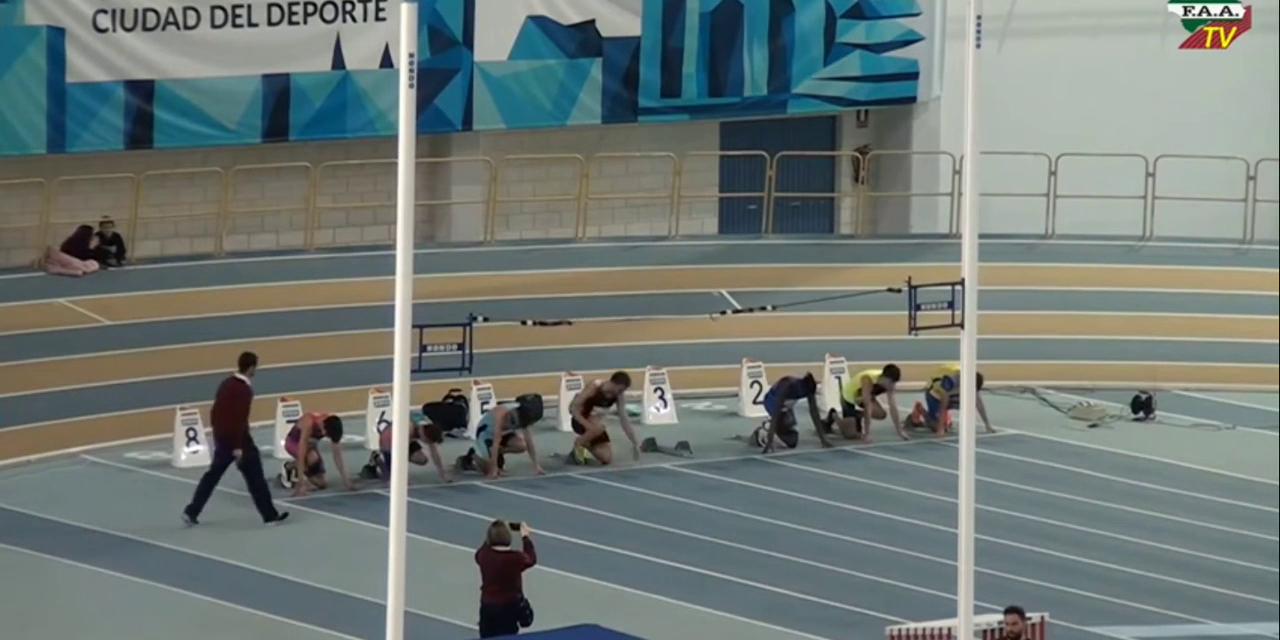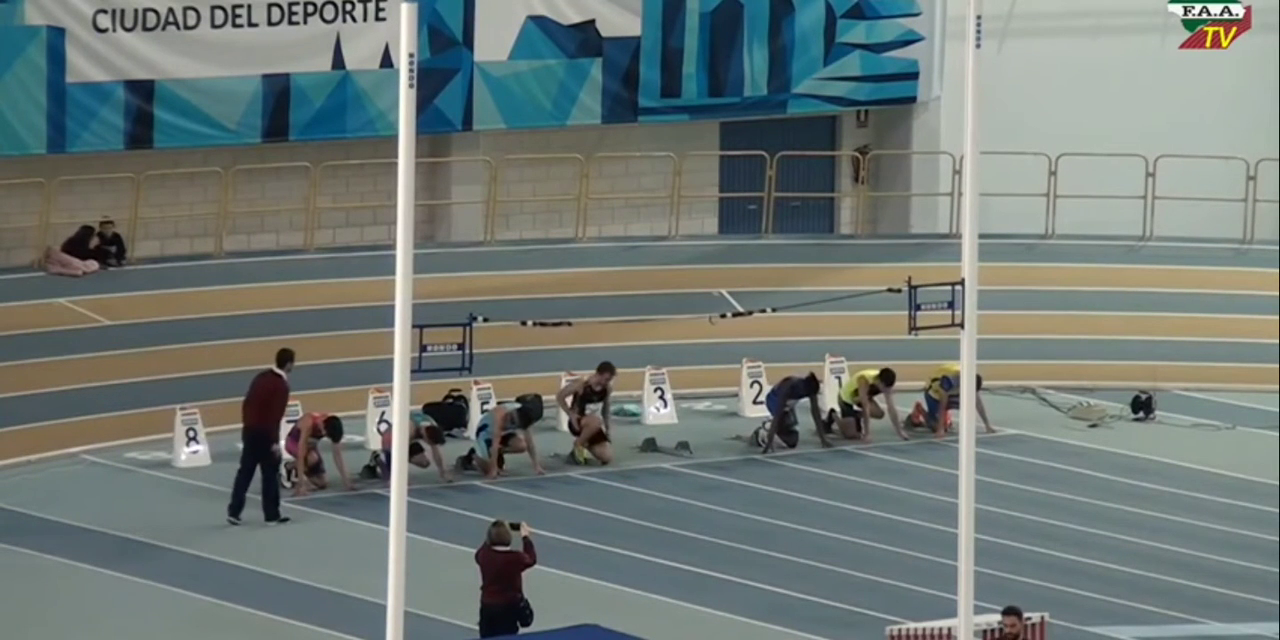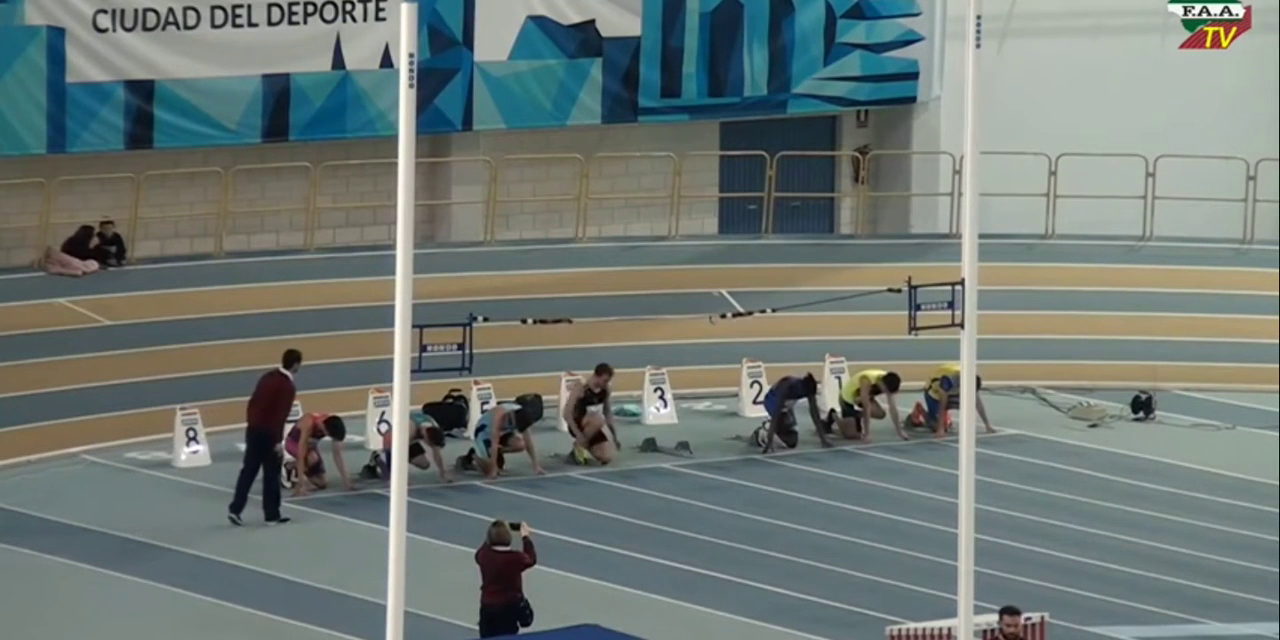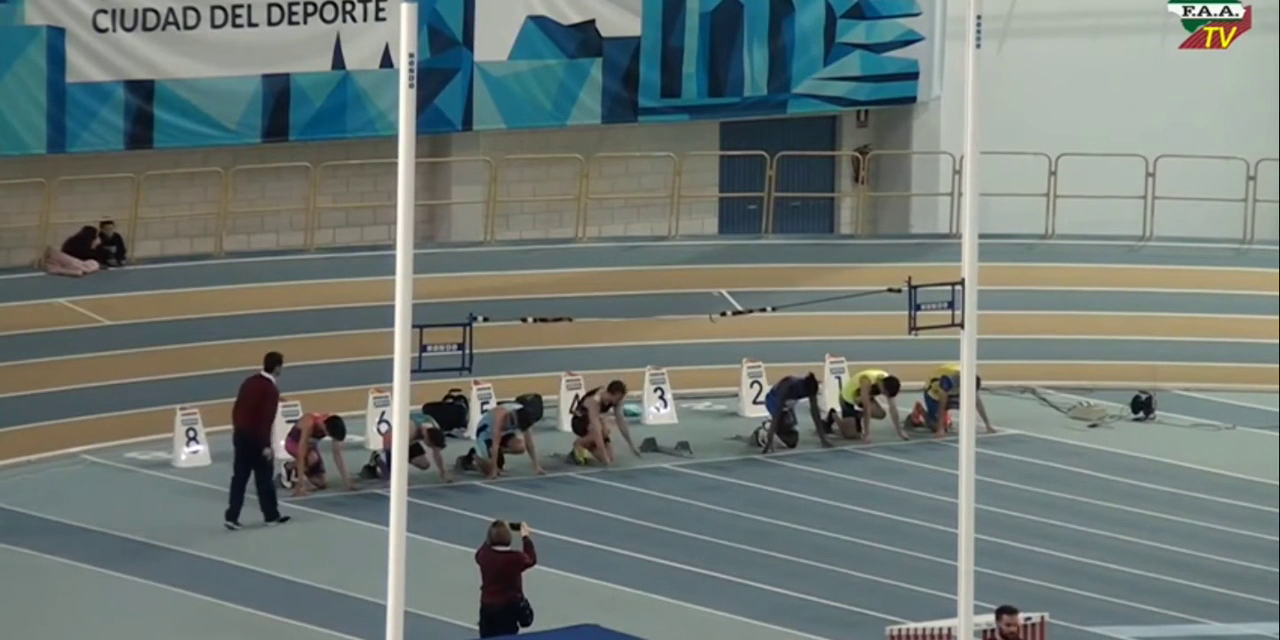
dt=0.4s
person 1, frame 1
left shoulder: (226, 384)
right shoulder: (244, 389)
left elbow: (215, 411)
right elbow: (240, 420)
left wrist: (217, 433)
right wrist: (239, 446)
left hip: (222, 437)
right hip: (239, 439)
left knee: (213, 475)
right knee: (255, 477)
left ankle: (191, 512)
right ankle: (270, 515)
person 1, frame 2
left shoulder: (261, 377)
right shoulder: (281, 385)
left elbow: (247, 403)
right elbow: (276, 415)
right wrist: (275, 441)
left hip: (249, 431)
right hip: (265, 433)
left knee: (245, 471)
right knee: (270, 475)
left ankle: (234, 512)
right ankle: (272, 515)
person 1, frame 3
left shoulder: (268, 377)
right shoulder: (287, 386)
left elbow: (252, 402)
right elbow: (281, 415)
right wrist: (277, 440)
left hip: (253, 430)
right hip: (268, 433)
left knee: (248, 471)
right knee: (271, 475)
left ankle: (235, 509)
right ankle: (272, 515)
person 1, frame 4
left shoulder: (249, 382)
right shoulder: (270, 389)
left elbow: (236, 408)
right elbow: (266, 419)
right wrist: (266, 445)
left hip: (240, 435)
right hip: (255, 437)
left knee: (239, 476)
right knee: (264, 476)
left ankle: (231, 516)
right ankle: (271, 515)
